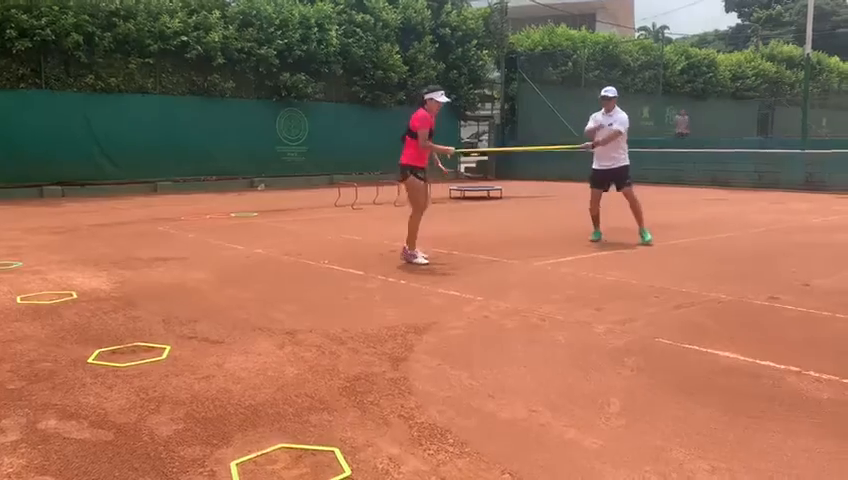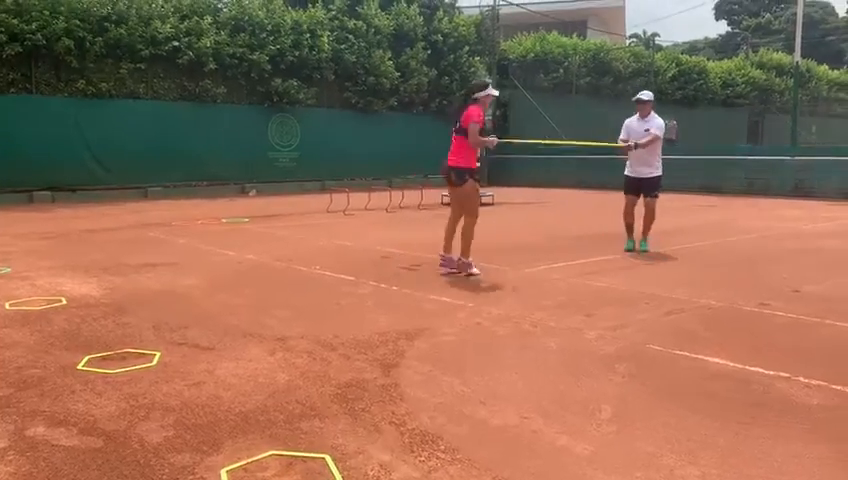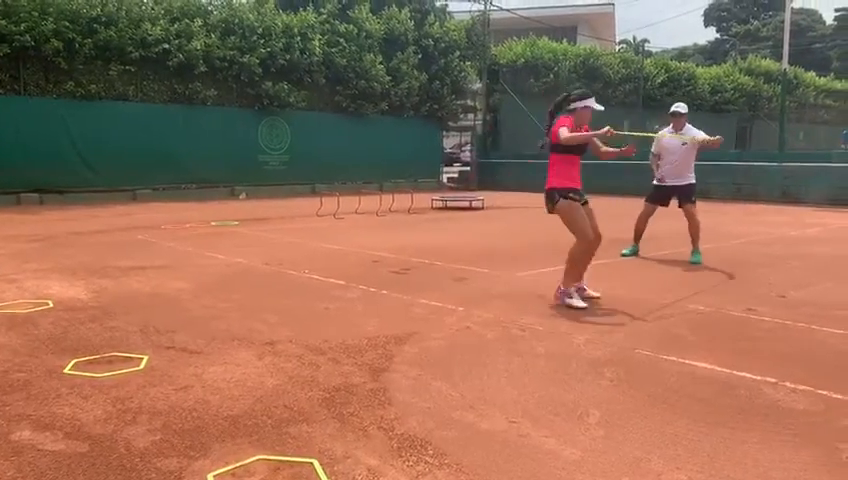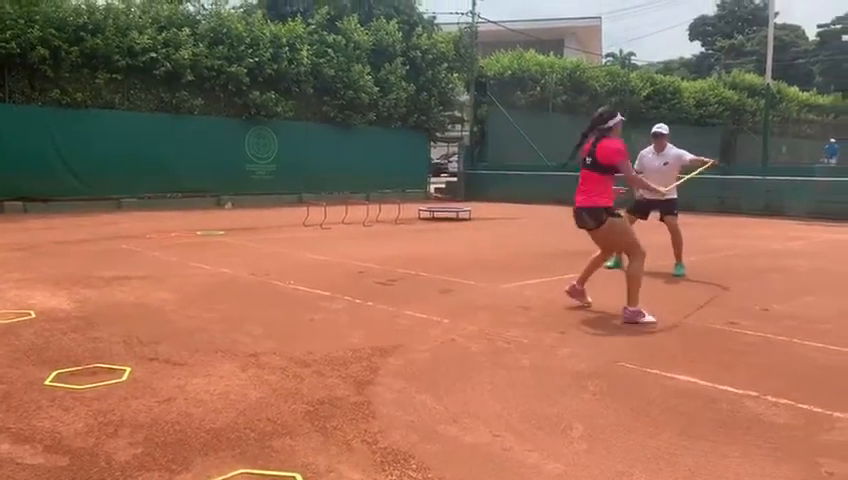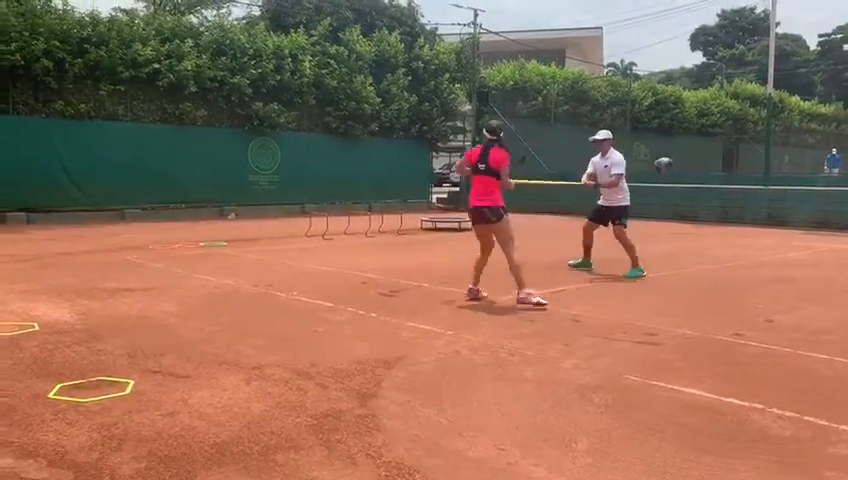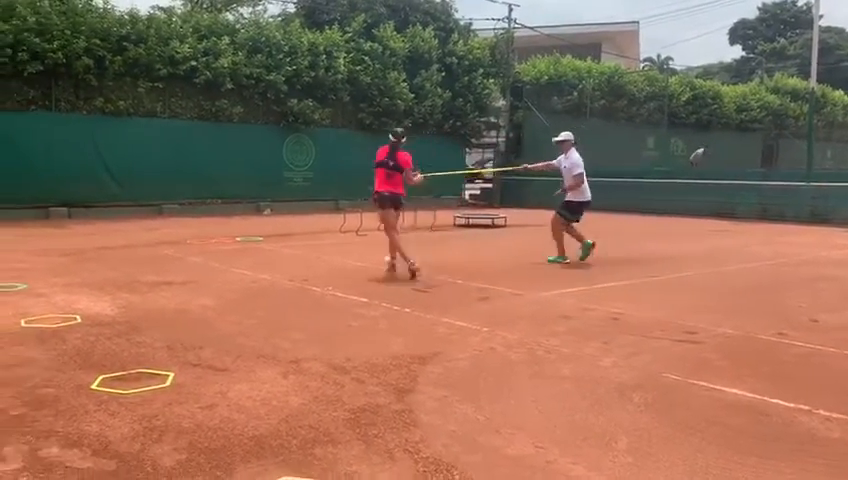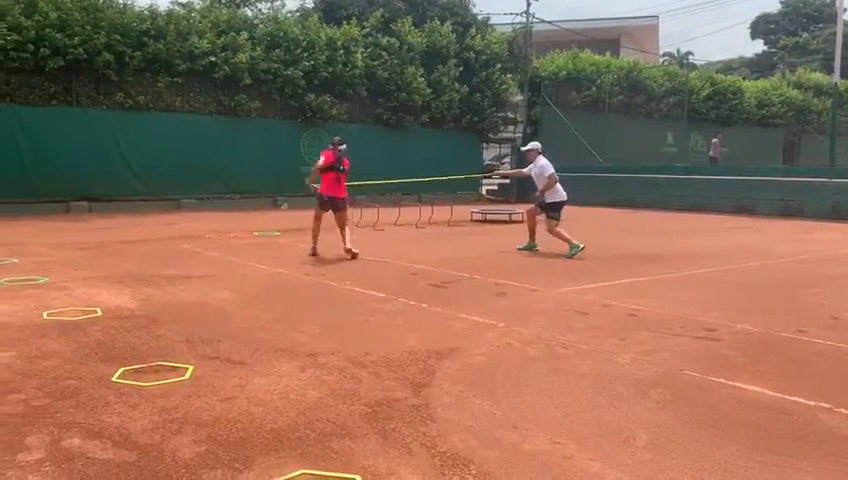
dt=0.7s
person 1, frame 1
left shoulder: (430, 117)
right shoulder: (422, 116)
right elbow: (423, 144)
left wrist: (438, 163)
right wrist: (445, 150)
left hip: (418, 167)
right hip: (411, 167)
left knee: (419, 208)
right knee: (419, 209)
left ankle: (409, 248)
right ankle: (410, 251)
person 1, frame 2
left shoulder: (467, 110)
right shoulder: (476, 111)
right elbow: (473, 140)
left wrist: (486, 142)
right wrist: (488, 141)
left hip: (454, 168)
right hip: (463, 170)
left knee: (456, 214)
right knee: (472, 216)
left ankle: (447, 257)
right ankle: (464, 261)
person 1, frame 3
left shoulder: (583, 130)
right shoulder: (563, 121)
left elbow: (602, 152)
right elbow: (564, 139)
left wrist: (622, 151)
right wrist: (597, 133)
left hip: (573, 191)
right hip: (559, 191)
left knee: (595, 238)
right knee: (586, 237)
left ankle: (576, 285)
right ankle: (566, 289)
person 1, frame 4
left shoulder: (590, 142)
right shoulder: (615, 146)
right elbow: (631, 177)
right wrist: (655, 189)
left hip: (581, 210)
right hip: (598, 210)
left knee: (608, 251)
right knee: (636, 254)
left ankle: (578, 287)
right ankle: (632, 309)
person 1, frame 5
left shoulder: (474, 151)
right shoulder: (501, 154)
left elbow: (459, 168)
right elbow: (504, 183)
right wrist: (511, 184)
left hip: (475, 208)
right hip: (493, 207)
left knee: (486, 249)
right knee: (510, 251)
left ankle: (474, 288)
right ankle: (524, 292)
person 1, frame 6
left shoulder: (381, 151)
right shoulder: (406, 157)
right elbow: (409, 181)
right wrist: (418, 177)
left hip: (382, 195)
right hip: (397, 196)
left knee: (392, 233)
right knee: (392, 230)
left ankle: (410, 262)
right ankle: (392, 261)
person 1, frame 7
left shoulder: (327, 154)
right shoulder: (346, 162)
left elbow: (319, 165)
left wrist: (311, 180)
left hip: (325, 196)
right hip: (340, 198)
left knee: (317, 220)
right knee: (343, 226)
left ankle: (314, 248)
right ankle: (348, 245)
person 2, frame 1
left shoulder: (621, 117)
right shoulder: (595, 117)
left elbow: (611, 137)
right elbow: (587, 131)
left wrist: (593, 144)
right wrist: (594, 129)
left hip: (619, 164)
right hip: (599, 165)
left knee: (630, 195)
right knee: (594, 198)
left ankle: (643, 231)
right ankle: (597, 230)
person 2, frame 2
left shoulder: (658, 122)
right shoulder: (629, 122)
left elbow: (650, 140)
right elbow: (621, 142)
left wrist: (636, 145)
right wrist: (625, 147)
left hip: (652, 172)
right hip: (632, 171)
left knee: (650, 206)
right knee: (629, 204)
left ankle: (644, 239)
right ankle: (630, 238)
person 2, frame 3
left shoulder: (693, 133)
right shoulder: (662, 135)
left elbow: (707, 140)
right elbow: (654, 156)
left wrist: (715, 141)
right wrist: (656, 171)
left hip: (685, 181)
right hip: (663, 181)
left knee: (691, 214)
right knee: (646, 212)
left ankle: (696, 250)
right ankle: (635, 246)
person 2, frame 4
left shoulder: (676, 154)
right shoulder: (644, 154)
left elbow: (694, 160)
right elbow: (636, 174)
left wrist: (706, 161)
right wrist: (637, 190)
left hip: (667, 197)
right hip: (645, 196)
left knee: (673, 226)
left ankle: (679, 263)
right ankle: (618, 258)
person 2, frame 5
left shoulder: (617, 158)
right shoulder: (595, 160)
left elbow: (615, 182)
right elbow: (588, 175)
left wrist: (596, 184)
right wrist: (585, 180)
left hip: (619, 202)
right hip: (604, 202)
left knee: (619, 233)
right knee: (587, 228)
left ankle: (637, 267)
right ankle: (586, 261)
person 2, frame 6
left shoulder: (574, 159)
right shoulder: (564, 158)
left elbow: (579, 181)
right elbow: (549, 165)
left wrist: (564, 190)
right wrist: (530, 167)
left hip: (577, 199)
right hip: (577, 198)
left knee: (555, 222)
right knee: (563, 223)
left ankle: (561, 256)
right ankle: (585, 243)
person 2, frame 7
left shoulder: (543, 164)
right shoulder: (534, 166)
left elbow: (554, 180)
right elbow: (520, 172)
left wrist: (541, 191)
right wrist: (502, 173)
left hip: (556, 199)
right hip: (549, 199)
left knee: (551, 228)
right knee: (530, 213)
left ankle: (574, 245)
right ankle: (532, 243)
